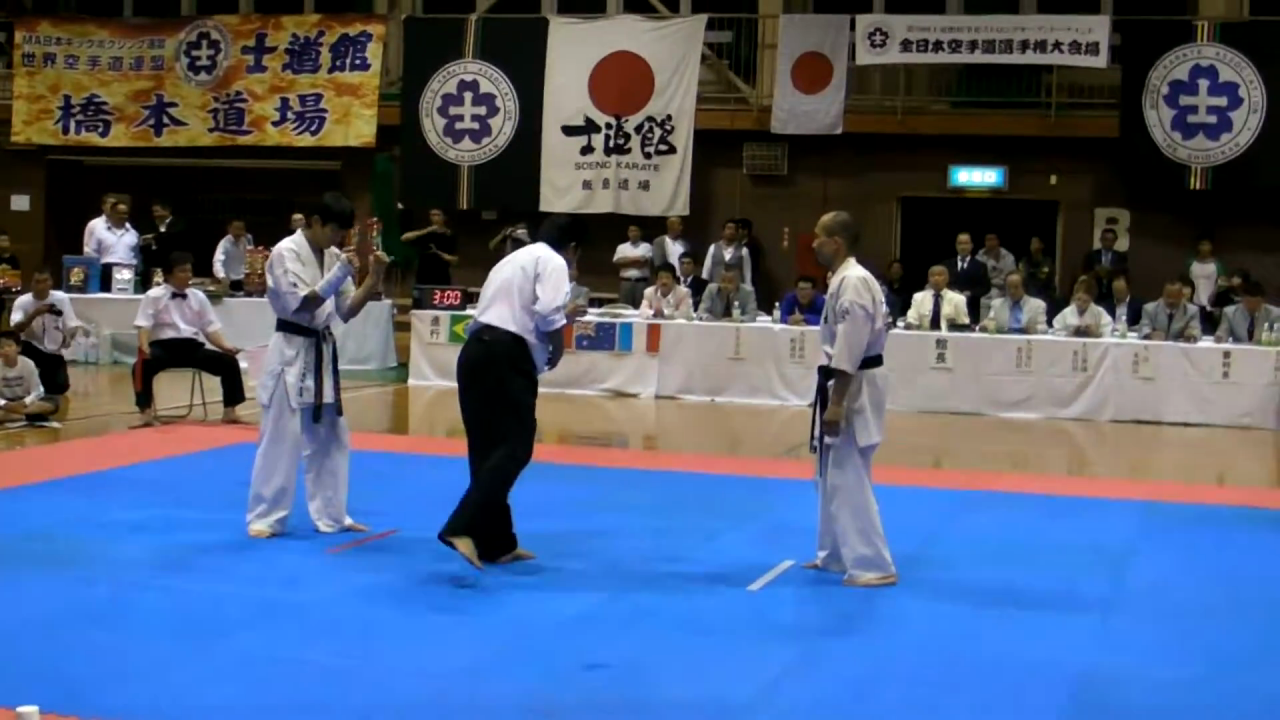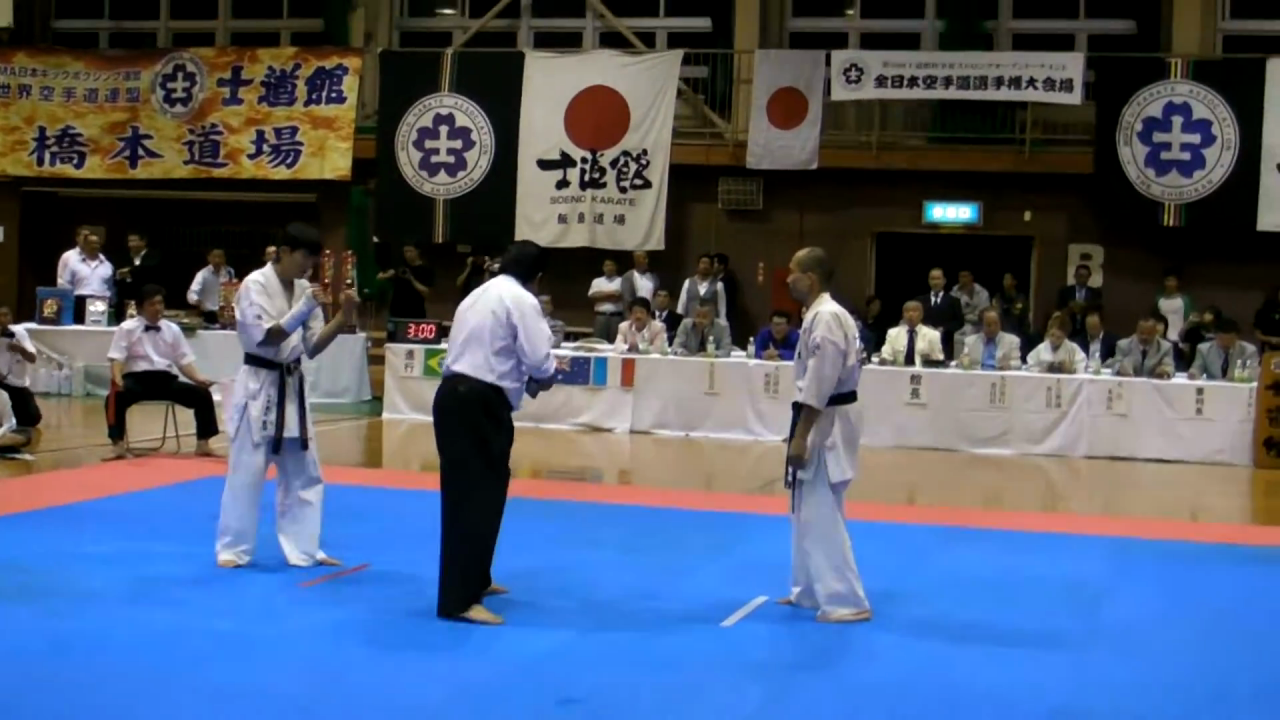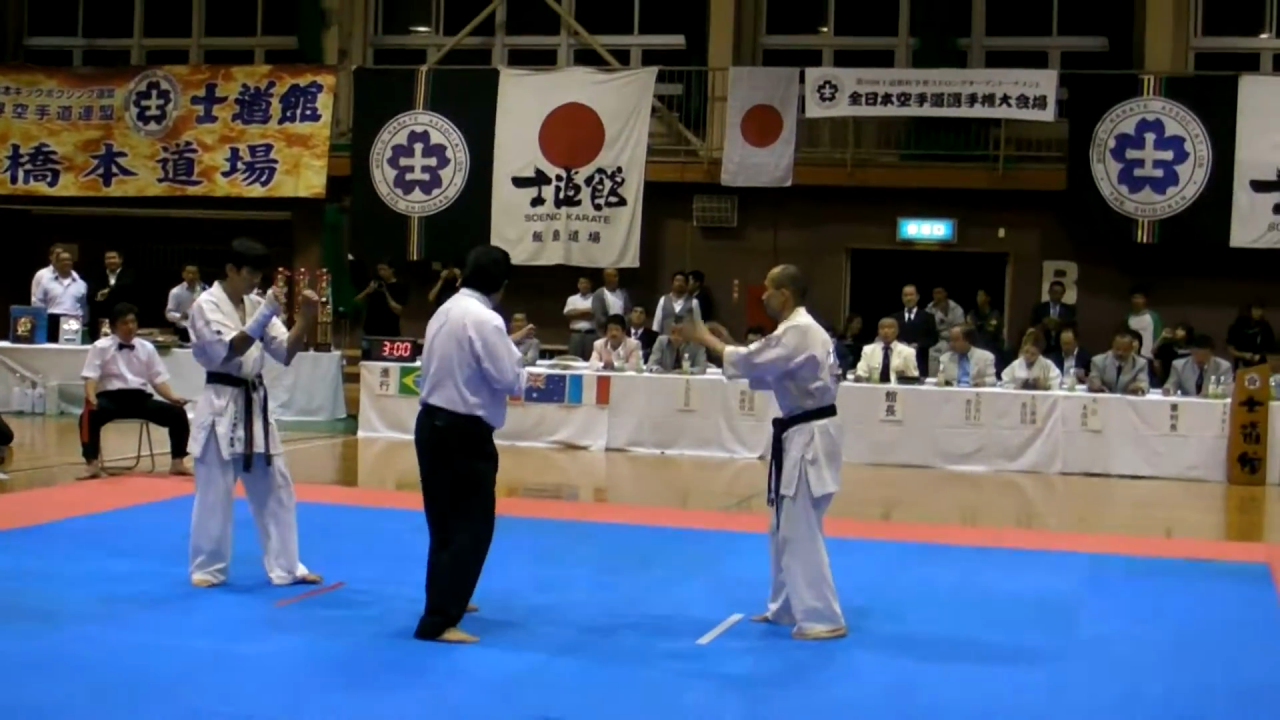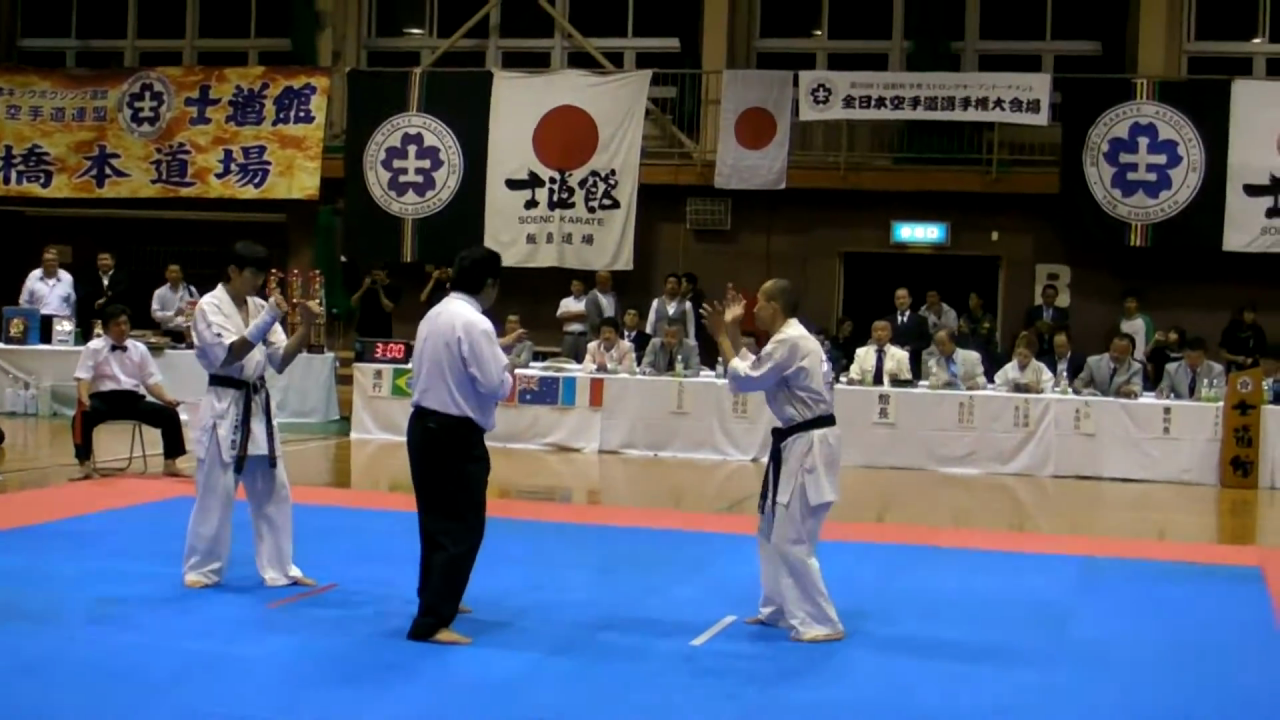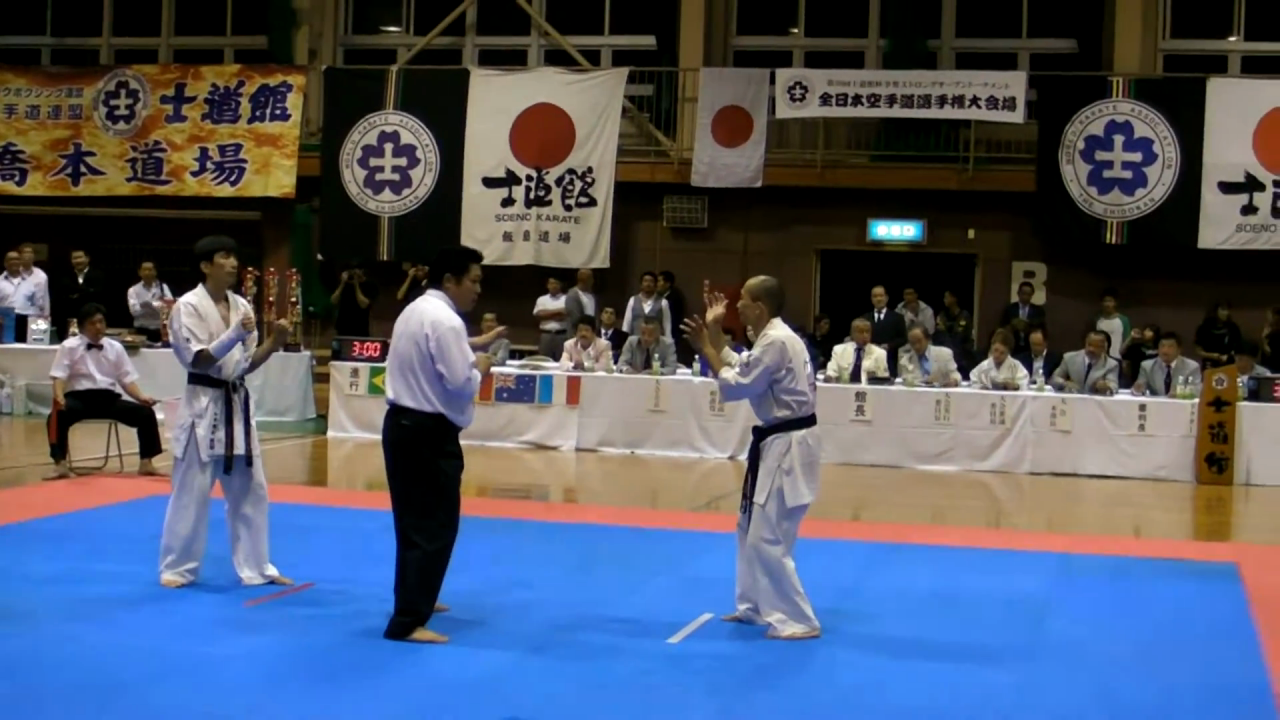
dt=0.4s
person 1, frame 1
left shoulder: (515, 258)
right shoulder: (552, 261)
right elbow: (548, 314)
left wrist: (562, 317)
right wrist: (557, 349)
left hip: (479, 352)
right hip: (504, 358)
left knee: (490, 444)
right knee: (511, 447)
left ankle: (496, 541)
right ankle: (461, 529)
person 1, frame 2
left shoulder: (478, 295)
right shoulder: (521, 300)
right elbow: (539, 362)
left wrist: (523, 377)
right wrist: (541, 381)
left hip: (453, 396)
right hip: (480, 405)
left knee: (466, 494)
right knee: (479, 498)
left ankle: (473, 579)
right ankle: (459, 599)
person 1, frame 3
left shoulder: (446, 311)
right shoulder: (486, 320)
right elbow: (510, 380)
left wrist: (508, 343)
right wrist: (519, 366)
left hip: (434, 424)
right hip: (463, 432)
left knee: (448, 521)
right knee: (470, 526)
left ankle: (447, 596)
right ankle: (437, 621)
person 1, frame 4
left shoulder: (436, 314)
right shoulder: (474, 323)
right elbow: (494, 385)
left wrist: (499, 348)
right wrist: (508, 372)
left hip: (426, 426)
right hip: (454, 435)
left knee: (439, 521)
right knee: (459, 528)
left ankle: (437, 598)
right ankle: (430, 621)
person 1, frame 5
left shoulder: (415, 310)
right shoulder: (444, 320)
right elbow: (461, 382)
left wrist: (469, 354)
right wrist: (481, 368)
left hip: (403, 424)
right hip: (428, 432)
left knee: (416, 520)
right knee: (434, 526)
left ankle: (416, 597)
right ankle: (407, 620)
person 2, frame 1
left shoulder: (853, 281)
right shoulder: (845, 279)
left elbow: (849, 351)
left wrist: (835, 404)
left hip: (853, 389)
right hip: (845, 387)
left knee: (849, 479)
right knee: (833, 477)
left ankle: (873, 566)
right ankle: (835, 555)
person 2, frame 2
left shoulder: (826, 318)
right shoulder: (821, 314)
left elbow: (818, 386)
left wrist: (799, 435)
right wrist: (800, 433)
left hip: (826, 423)
right hip: (821, 422)
left knee: (822, 515)
right knee: (808, 512)
left ankle: (848, 602)
right ankle: (809, 591)
person 2, frame 3
left shoulder: (799, 330)
right shoulder: (797, 328)
left elbow: (751, 363)
right elbow: (764, 371)
left wrist: (710, 340)
right wrist: (723, 342)
left hip: (810, 438)
right hip: (802, 436)
left knee: (801, 532)
right knee: (786, 529)
left ankle: (823, 619)
right ankle: (787, 608)
person 2, frame 4
left shoulder: (789, 341)
right shoulder: (791, 338)
left elbow: (742, 379)
right elbow: (754, 370)
left wrist: (721, 337)
right wrist: (732, 332)
left hip: (809, 447)
right hip: (799, 444)
left knee: (791, 540)
right knee: (772, 532)
left ankle: (822, 623)
right ankle: (779, 609)
person 2, frame 5
left shoulder: (776, 342)
right shoulder: (774, 338)
left elbow: (734, 386)
right elbow: (738, 368)
left wrist: (705, 348)
right wrist: (713, 331)
left hip: (788, 446)
right hip: (778, 443)
left knee: (768, 539)
right knee: (751, 530)
left ankle: (798, 621)
right ankle: (755, 607)
person 3, frame 1
left shoulder: (334, 256)
right shoulder: (286, 252)
left elbow: (347, 311)
right elbow: (300, 305)
left wrist: (374, 278)
right wrist: (338, 275)
left hip: (323, 352)
right hip: (291, 353)
left knee: (331, 440)
right knee: (281, 440)
left ankle: (332, 515)
right ankle: (264, 517)
person 3, frame 2
left shoulder: (304, 289)
right shoulder: (256, 284)
left elbow: (312, 347)
right elbow: (265, 338)
left wrist: (343, 317)
right wrist: (305, 310)
left hip: (291, 386)
right hip: (258, 386)
left knee: (304, 474)
right knee: (247, 473)
left ankle: (304, 549)
right ankle: (233, 548)
person 3, frame 3
left shoulder: (257, 303)
right shoulder: (207, 304)
left elbow: (286, 352)
right elbow: (230, 349)
left wrist: (306, 318)
right wrist: (266, 313)
left hip: (255, 402)
right hip: (222, 405)
left knee: (276, 488)
right knee: (215, 492)
left ankle: (287, 566)
right ankle: (208, 567)
person 3, frame 4
left shoulder: (259, 307)
right shoulder: (210, 306)
left elbow: (281, 360)
right elbow: (230, 354)
left wrist: (305, 327)
right wrist: (268, 319)
left hip: (257, 406)
right hip: (224, 407)
left knee: (273, 492)
right knee: (215, 494)
left ankle: (280, 568)
right ankle: (201, 568)
person 3, frame 5
left shoulder: (241, 306)
right shoulder: (188, 305)
left elbow: (246, 364)
right elbow: (197, 361)
left wrist: (275, 342)
right wrist: (235, 334)
left hip: (237, 405)
right hip: (203, 406)
left knee: (251, 491)
right knee: (192, 493)
left ankle: (256, 567)
right ankle: (177, 568)
